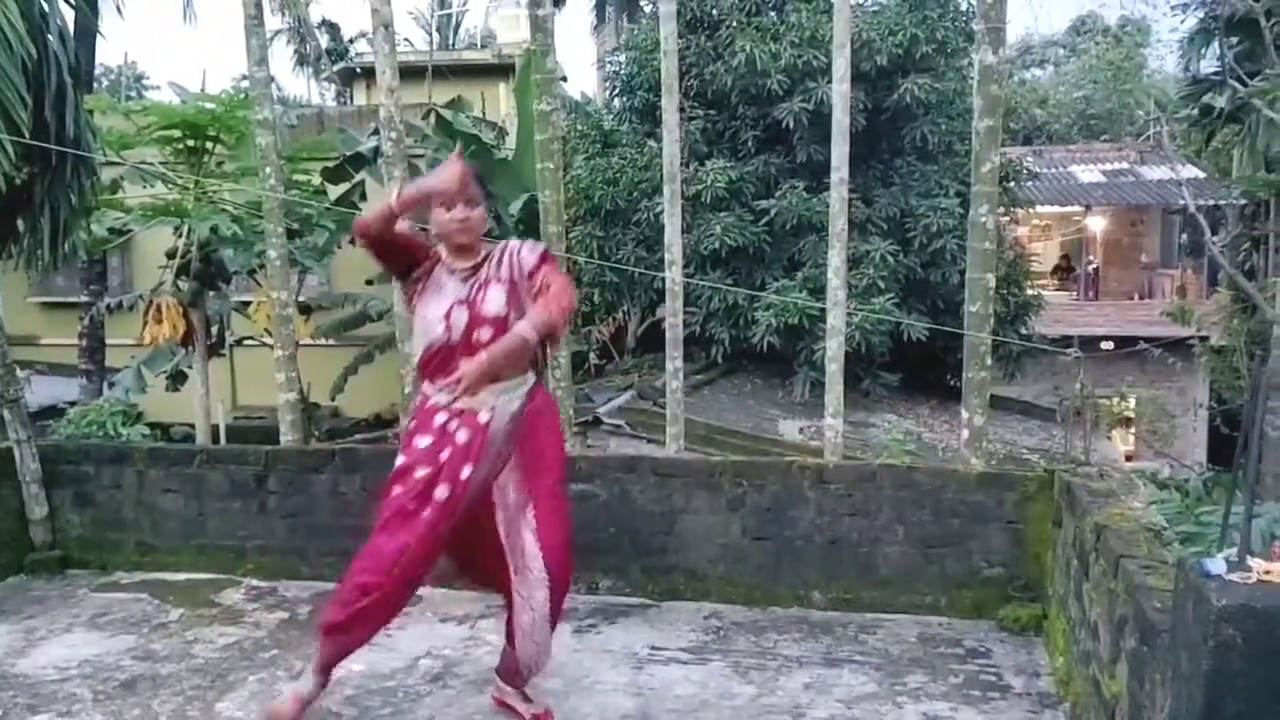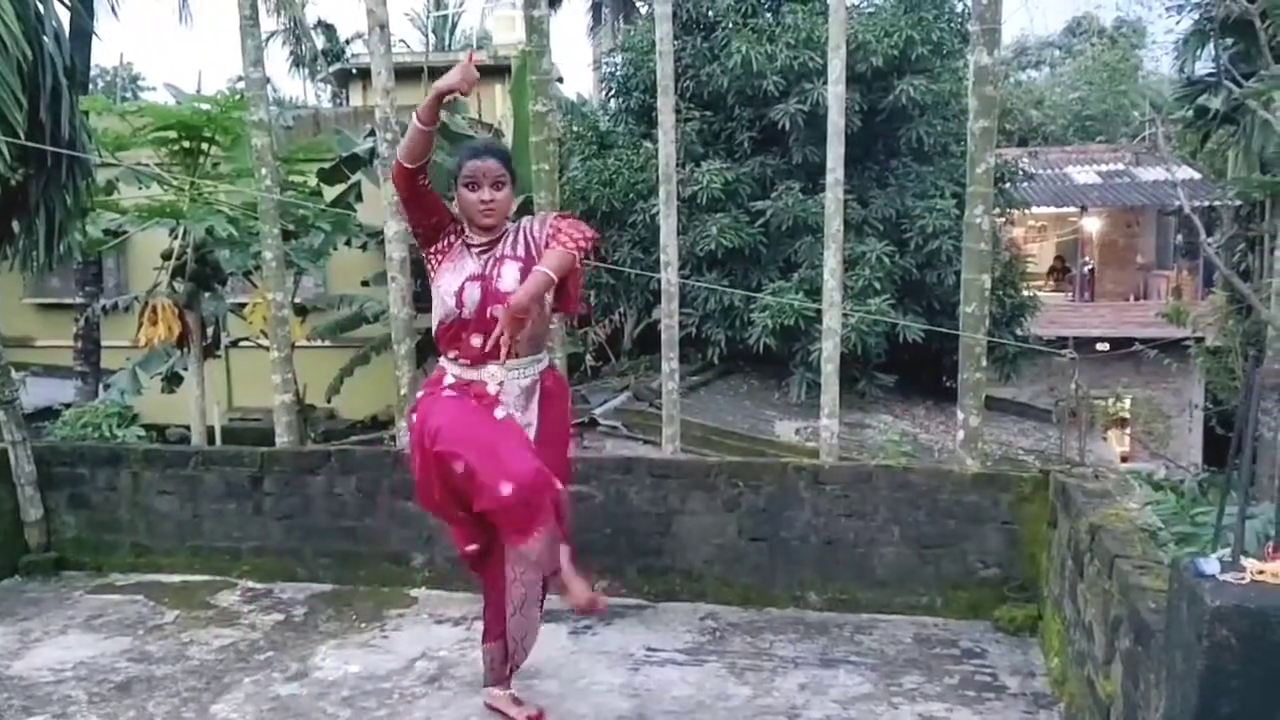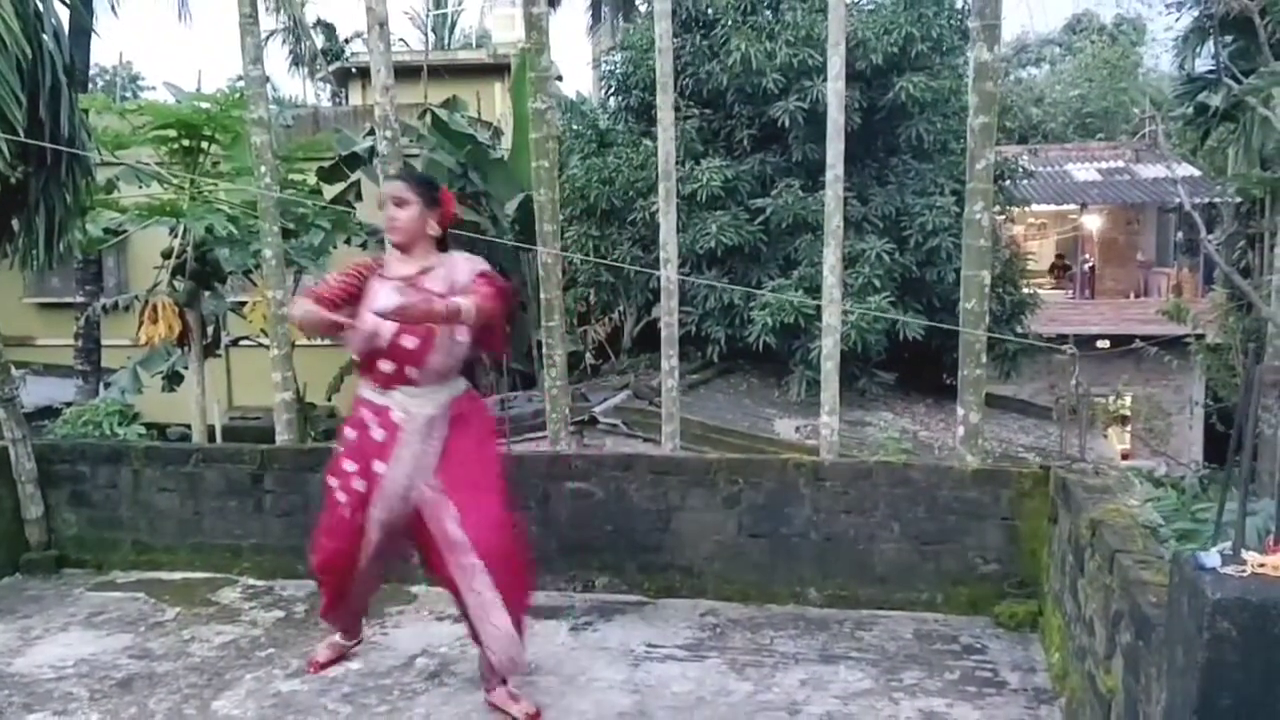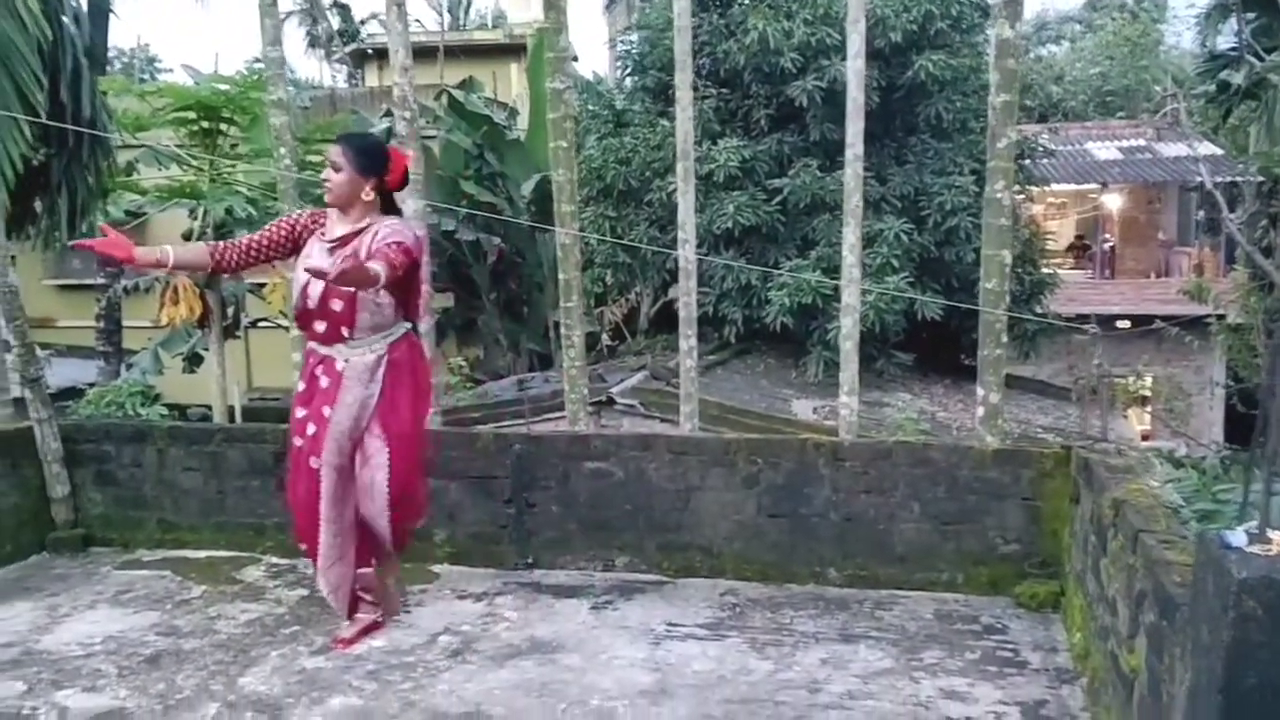
dt=0.7s
person 1, frame 1
left shoulder: (520, 258)
right shoulder: (420, 266)
left elbow: (559, 301)
right elbow: (371, 231)
left wrist: (493, 358)
right wrist: (420, 191)
left hip: (519, 423)
right hip: (441, 427)
left knee: (540, 557)
right knee: (398, 549)
person 1, frame 2
left shoulder: (536, 234)
right shoulder: (441, 239)
left elbow: (578, 236)
right elbow: (405, 173)
left wrist: (527, 297)
right wrist: (438, 96)
left hip: (529, 397)
right hip: (458, 391)
left knee: (512, 544)
right knee: (485, 456)
right ankle: (558, 557)
person 1, frame 3
left shoulder: (463, 270)
right shoulder: (367, 271)
left elbow: (487, 302)
right elbow: (312, 302)
left wrist: (435, 312)
right wrist: (315, 318)
left hip: (446, 426)
right hip: (374, 425)
left knee: (477, 545)
right knee: (349, 539)
right ankle: (344, 632)
person 1, frame 4
left shoulder: (395, 233)
right shoulder: (310, 224)
left elbow: (387, 267)
right elbow: (230, 253)
left wrist: (359, 274)
right wrist: (140, 255)
left hip: (383, 372)
right hip: (324, 374)
left knee: (382, 485)
right knee: (321, 486)
left ankle: (384, 576)
right ankle: (362, 604)
